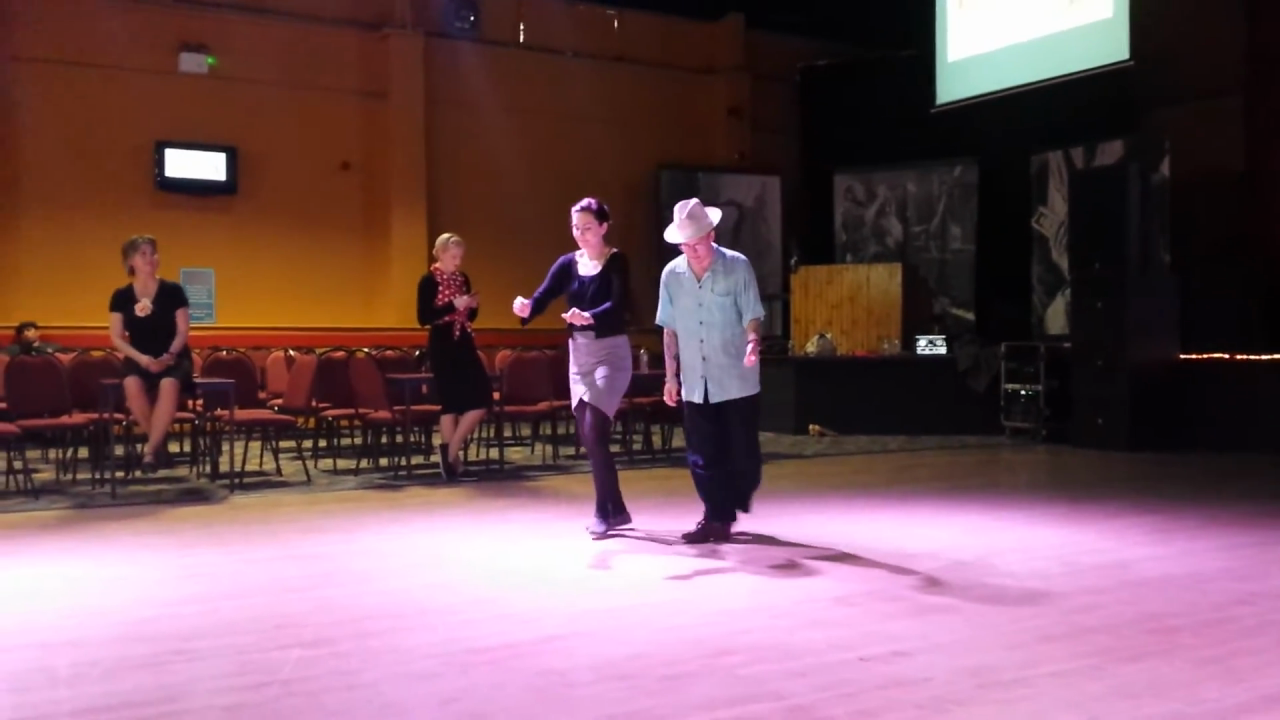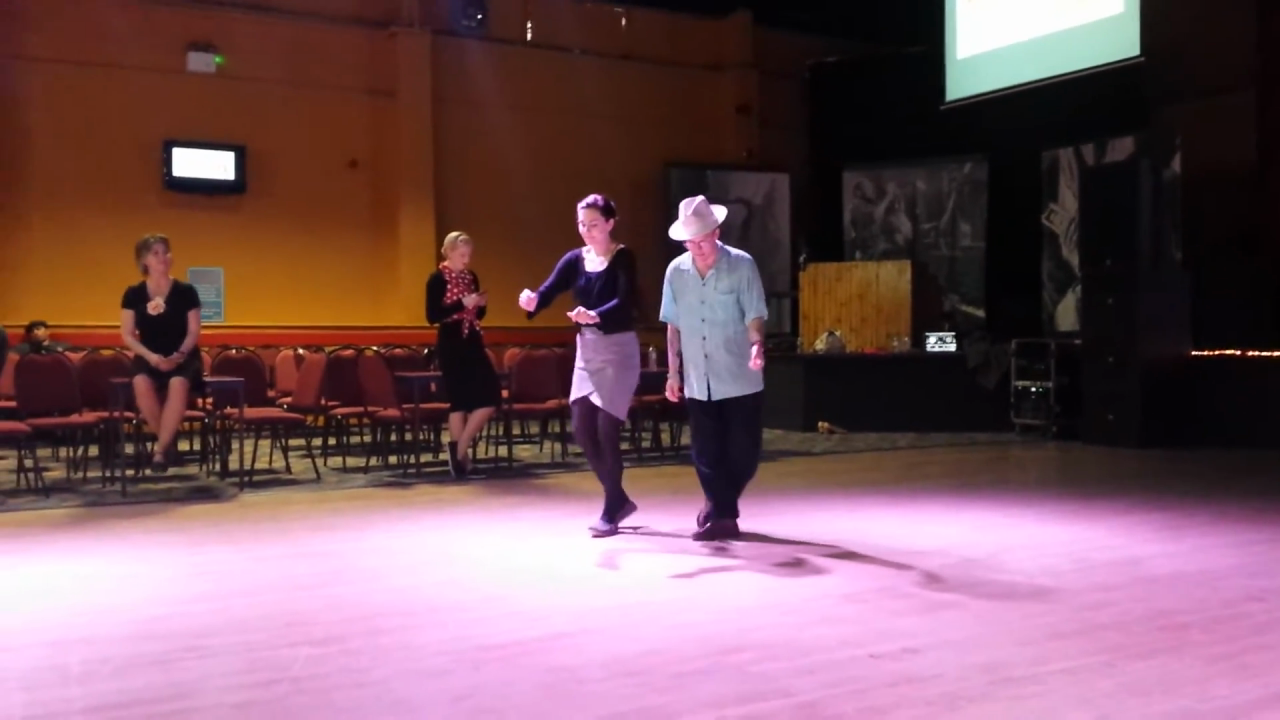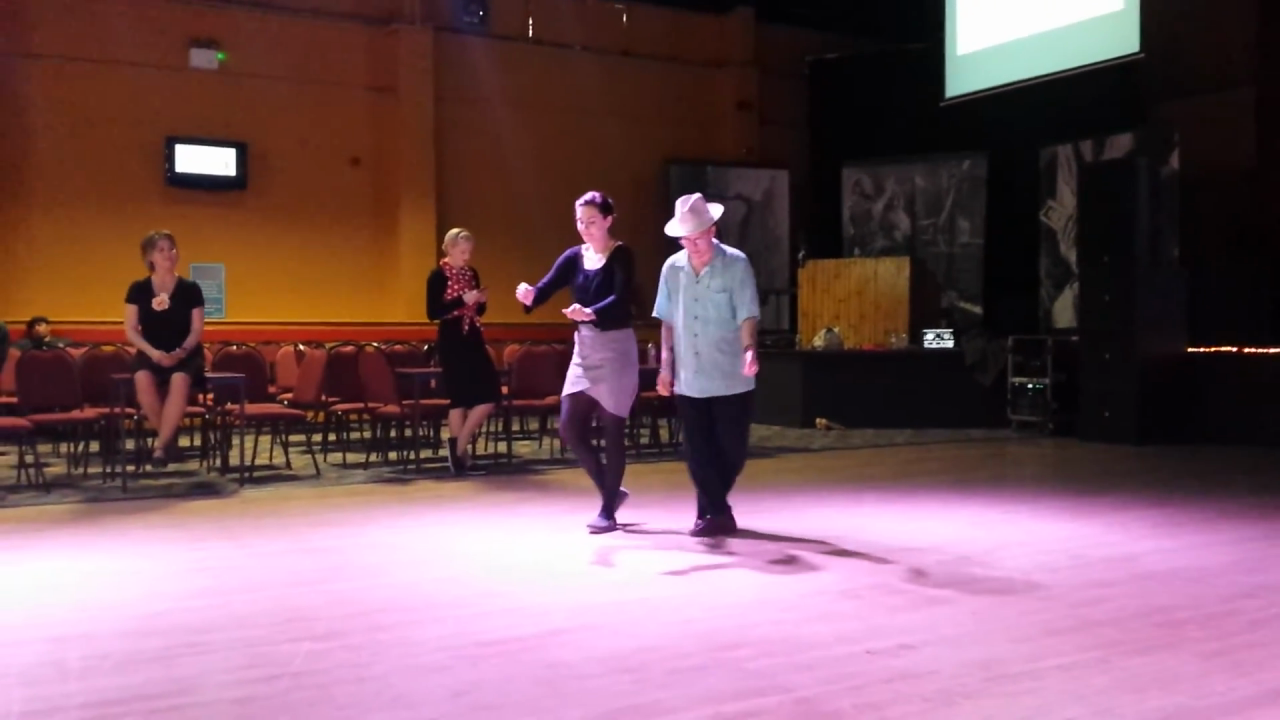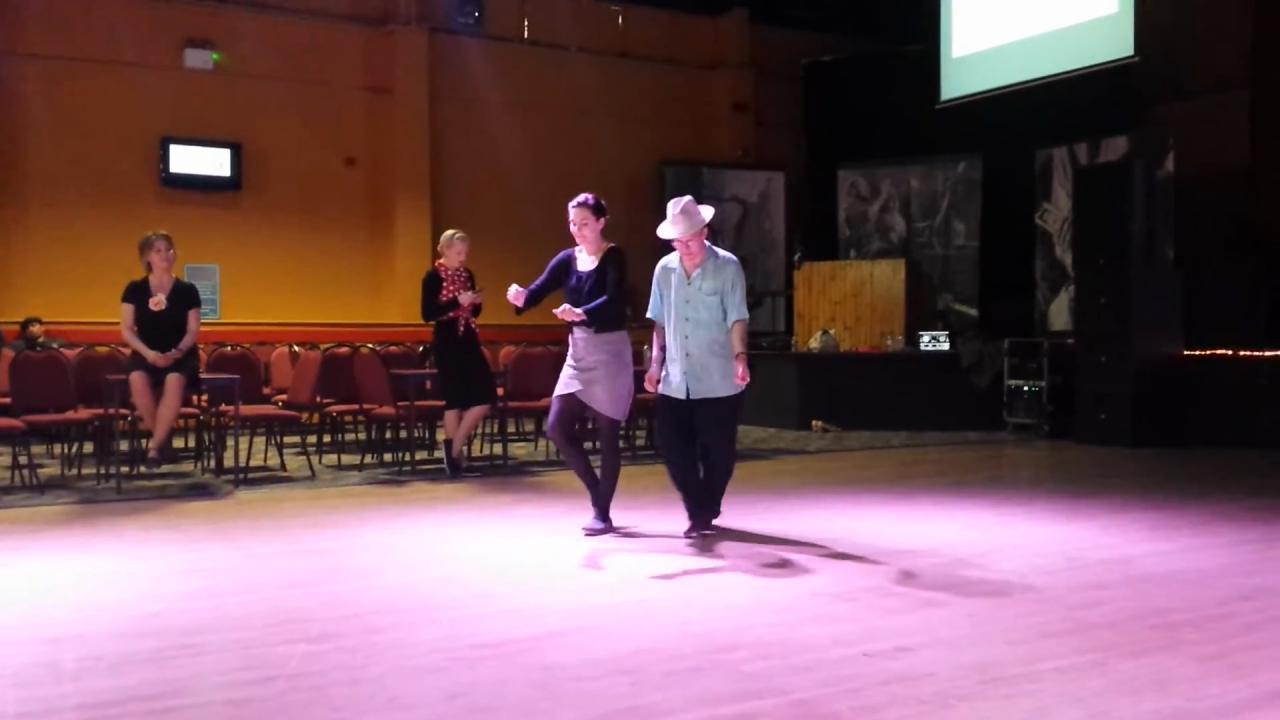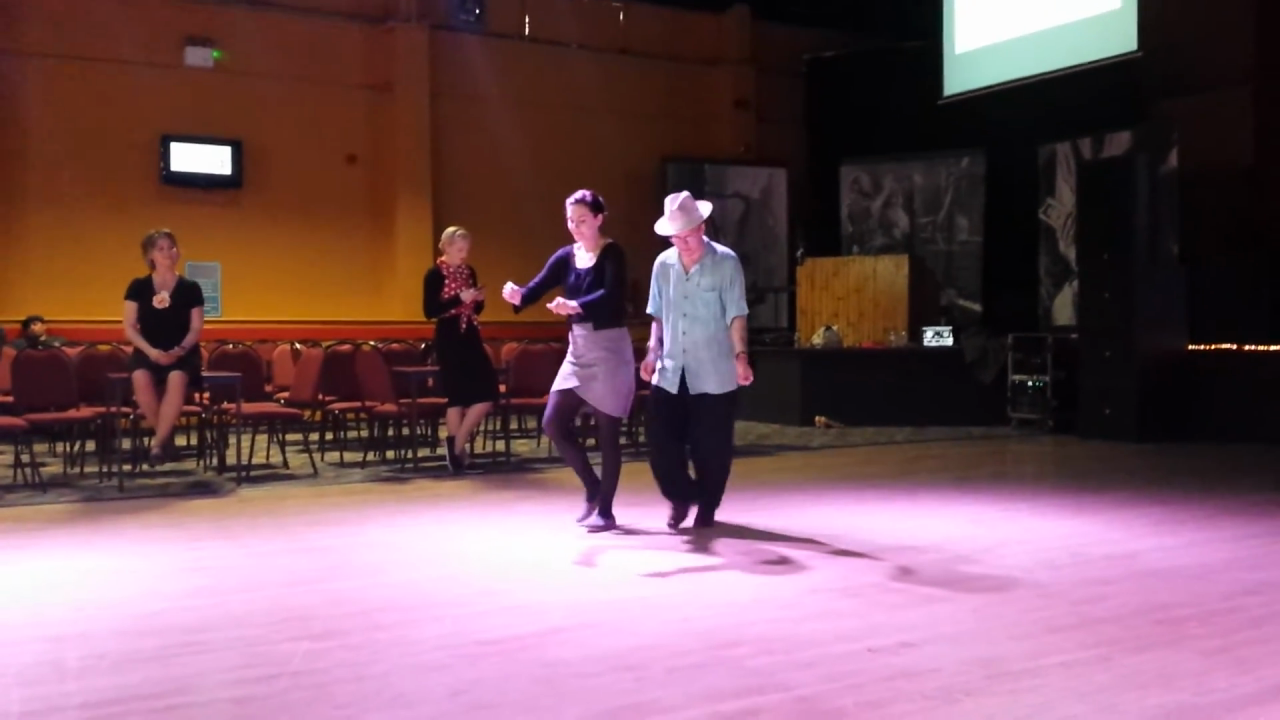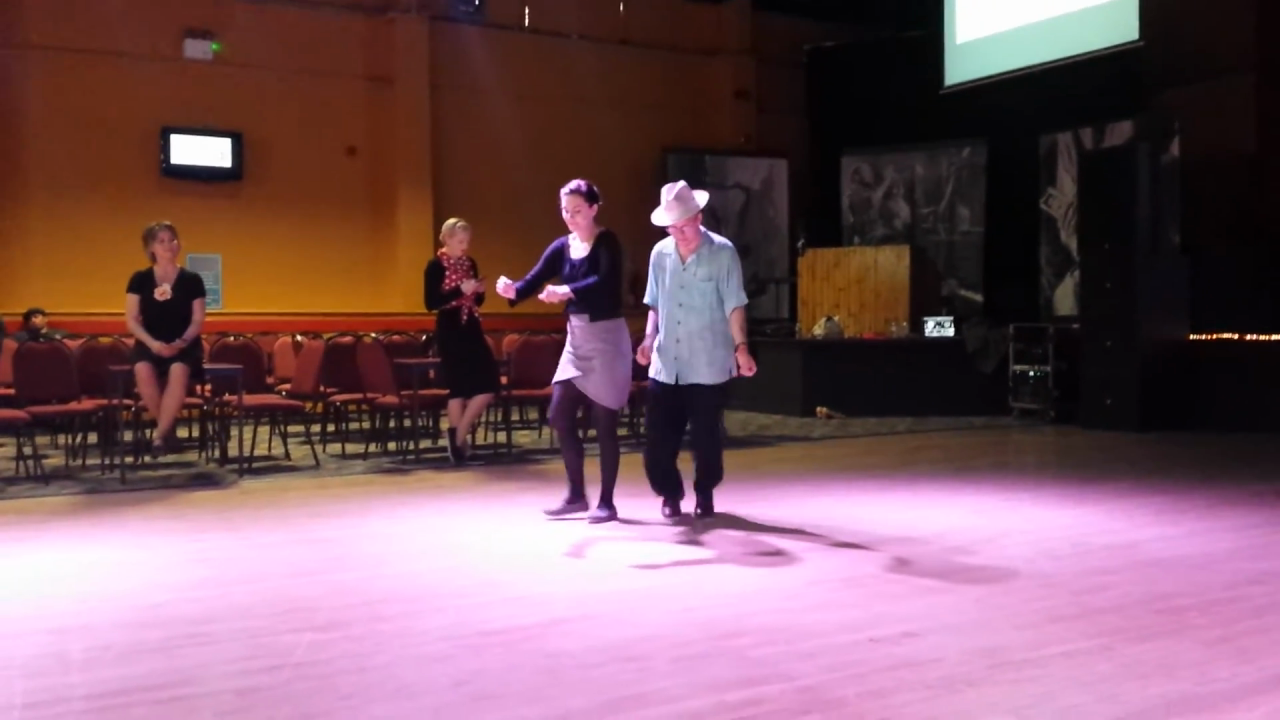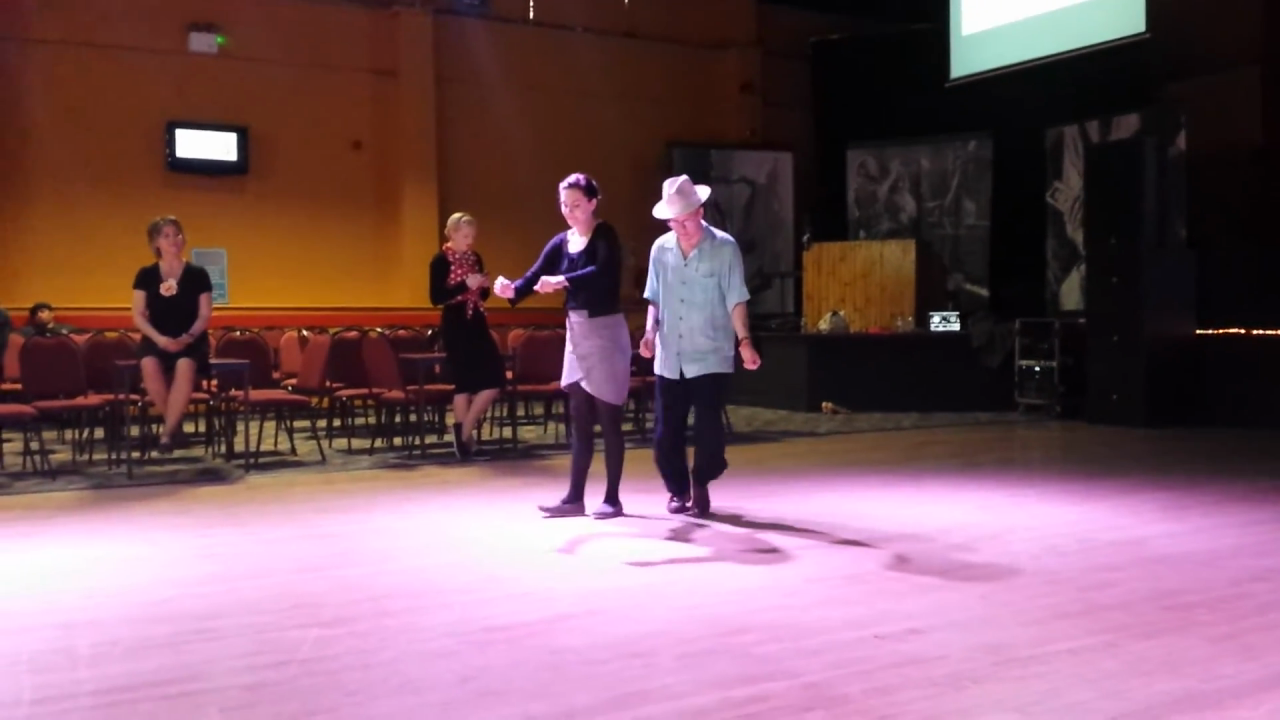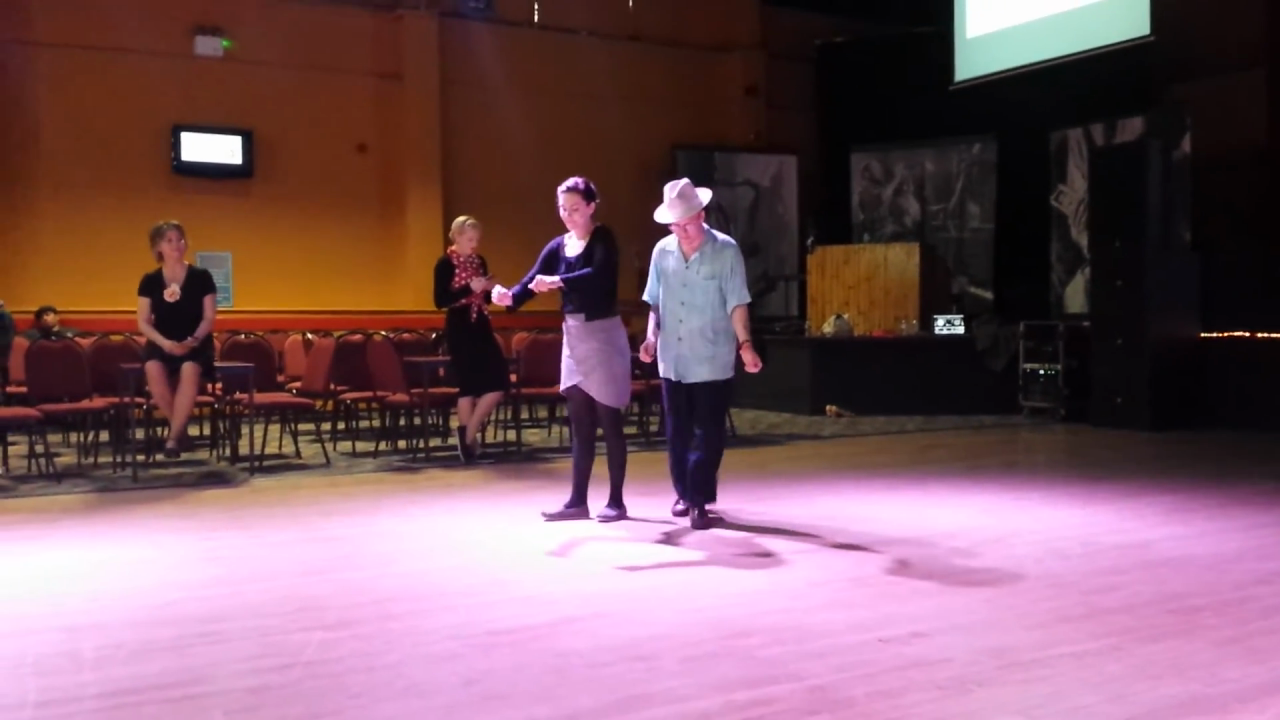
dt=0.1s
person 1, frame 1
left shoulder: (737, 267)
right shoulder: (671, 274)
left elbow: (752, 315)
right elbow: (670, 329)
left wrist: (752, 342)
right wrist: (671, 375)
left hip: (736, 378)
right hip: (695, 382)
left knee: (742, 451)
right knee: (703, 454)
left ankle: (731, 510)
right ankle: (716, 518)
person 1, frame 2
left shoulder: (742, 265)
right shoulder: (676, 271)
left elbow: (755, 315)
right elbow: (674, 325)
left wrist: (756, 345)
right wrist: (673, 370)
left hip: (739, 378)
right hip: (698, 380)
left knee: (743, 450)
right knee: (708, 453)
left ankle: (719, 507)
right ankle: (722, 517)
person 1, frame 3
left shoulder: (736, 264)
right shoulder: (672, 268)
left elbow: (747, 315)
right elbow: (667, 322)
left wrist: (749, 349)
right wrist: (665, 365)
left hip: (729, 376)
right hip: (688, 377)
left knee: (730, 447)
right knee: (699, 450)
left ankle: (713, 506)
right ankle: (717, 512)
person 1, frame 4
left shoulder: (727, 267)
right shoulder: (664, 269)
left elbow: (737, 319)
right elbow: (659, 321)
left wrist: (739, 357)
right wrist: (656, 361)
left hip: (718, 377)
right hip: (676, 378)
left knee: (718, 450)
right knee: (673, 446)
left ankle: (707, 510)
right ankle: (699, 505)
person 1, frame 5
left shoulder: (726, 262)
right shoulder: (663, 265)
left elbow: (736, 314)
left wrist: (740, 356)
right wrist: (653, 352)
left hip: (715, 373)
right hip: (671, 371)
left knee: (713, 446)
right knee: (661, 437)
left ankle: (707, 504)
right ankle: (681, 497)
person 1, frame 6
left shoulder: (722, 252)
right shoulder: (659, 254)
left elbow: (734, 305)
left wrist: (740, 347)
right wrist: (649, 338)
left hip: (709, 363)
right hip: (666, 363)
left knee: (706, 434)
right knee: (659, 435)
left ankle: (705, 493)
right ankle: (671, 494)
person 1, frame 7
left shoulder: (724, 247)
right shoulder: (660, 249)
left elbow: (736, 301)
left wrist: (744, 341)
right wrist: (650, 331)
left hip: (710, 356)
right hip: (669, 357)
left knee: (708, 426)
right knee: (667, 431)
left ankle: (701, 483)
right ankle: (679, 489)
person 1, frame 8
left shoulder: (726, 250)
right shoulder: (662, 252)
left elbow: (736, 303)
left wrist: (745, 344)
right wrist: (651, 336)
left hip: (712, 361)
right hip: (673, 360)
left knee: (707, 433)
right knee: (678, 432)
left ankle: (699, 500)
right ankle: (684, 493)
person 2, frame 1
left shoulder: (616, 261)
right shoulder: (567, 264)
left elbow: (618, 305)
right elbow: (543, 297)
left wrist: (589, 317)
right wrist: (526, 307)
left hip: (610, 351)
right hip: (579, 353)
left knee: (594, 431)
right knee: (589, 437)
left ankle: (603, 512)
right ankle: (617, 509)
person 2, frame 2
left shoulder: (623, 258)
right shoulder: (574, 259)
left elbow: (624, 302)
right elbow: (549, 291)
left wrist: (594, 316)
right wrist: (532, 301)
left hip: (618, 349)
right hip: (587, 351)
left knee: (608, 432)
right knee: (584, 432)
left ankle: (610, 514)
right ankle: (620, 501)
person 2, frame 3
left shoulder: (621, 255)
right shoulder: (574, 257)
left elbow: (621, 299)
right elbow: (547, 288)
left wrist: (590, 312)
right wrist: (529, 295)
left hip: (616, 346)
right hip: (584, 348)
left knee: (611, 431)
right knee: (569, 427)
left ankle: (607, 511)
right ankle: (611, 491)
person 2, frame 4
left shoulder: (614, 257)
right shoulder: (567, 259)
left elbow: (613, 300)
right elbow: (539, 290)
left wrist: (581, 313)
right wrist: (521, 298)
left hip: (610, 348)
right hip: (578, 350)
left knee: (607, 434)
right knee: (557, 428)
left ankle: (602, 513)
right ankle: (597, 492)
person 2, frame 5
left shoulder: (612, 253)
right shoulder: (566, 256)
left elbow: (611, 295)
right elbow: (538, 288)
left wrist: (575, 305)
right wrist: (518, 296)
left hip: (610, 345)
right hip: (578, 347)
left knee: (607, 431)
right knee: (554, 422)
left ankle: (605, 510)
right ankle: (593, 491)
person 2, frame 6
left shoulder: (607, 242)
right shoulder: (561, 247)
left elbow: (604, 282)
right elbow: (534, 281)
left wrist: (567, 292)
right wrist: (513, 290)
left hip: (607, 335)
right hip: (576, 337)
left knee: (604, 422)
right knee: (559, 416)
left ankle: (606, 502)
right ankle: (576, 494)
person 2, frame 7
left shoulder: (605, 234)
right shoulder: (561, 243)
left elbow: (602, 272)
right elbow: (534, 278)
left wrist: (562, 281)
right wrist: (511, 289)
left hip: (607, 331)
right hip: (576, 333)
left knee: (607, 418)
right knee: (580, 419)
left ankle: (612, 498)
right ankle: (575, 497)
person 2, frame 8
left shoulder: (602, 237)
right shoulder: (557, 247)
left elbow: (598, 276)
right elbow: (531, 282)
left wrist: (557, 282)
right wrist: (509, 296)
left hip: (604, 334)
right hip: (573, 336)
left knee: (609, 420)
right knee: (580, 422)
left ankle: (616, 501)
right ankle: (578, 500)
person 3, frame 1
left shoulder: (463, 279)
right shoulder: (429, 281)
right elbow: (424, 318)
left wrist: (473, 306)
right wrist: (452, 305)
left hip: (464, 343)
right hip: (443, 345)
left knee: (481, 399)
right knee: (451, 402)
left ankle: (450, 453)
right ankle: (451, 459)
person 3, frame 2
left shoulder: (471, 277)
right shoulder: (437, 279)
right elbow: (432, 316)
left wrist: (481, 305)
right wrist: (460, 303)
left hip: (473, 342)
right hip: (451, 344)
left knee: (490, 397)
right knee: (460, 400)
left ankle: (459, 451)
right ankle: (459, 457)
person 3, frame 3
left shoulder: (472, 273)
right shoulder: (438, 275)
right elbow: (433, 313)
left wrist: (481, 301)
right wrist: (461, 300)
left hip: (473, 338)
right hip: (452, 340)
left knee: (490, 393)
right knee: (460, 396)
left ankle: (459, 447)
right ankle: (459, 452)
person 3, frame 4
left shoulder: (467, 275)
right shoulder: (433, 277)
right elbow: (428, 314)
left wrist: (477, 302)
right wrist: (457, 301)
left hip: (468, 339)
right hip: (447, 341)
left knee: (485, 395)
right knee: (455, 398)
left ankle: (454, 449)
right ankle: (455, 454)
person 3, frame 5
left shoulder: (469, 272)
right shoulder: (435, 274)
right elbow: (430, 311)
left wrist: (479, 299)
right wrist: (459, 298)
left hip: (470, 336)
right hip: (449, 338)
left knee: (487, 392)
right knee: (457, 395)
left ankle: (457, 446)
right ankle: (457, 451)
person 3, frame 6
left shoulder: (470, 264)
right shoulder: (436, 266)
right elbow: (431, 303)
left wrist: (480, 291)
right wrist: (459, 290)
left hip: (471, 328)
right hip: (450, 330)
left knee: (489, 383)
right knee: (459, 386)
left ankle: (459, 437)
right ankle: (458, 442)
person 3, frame 7
left shoulder: (475, 258)
right shoulder: (441, 260)
right elbow: (436, 298)
left wrist: (485, 286)
right wrist: (464, 285)
left hip: (477, 322)
right hip: (455, 325)
left knee: (494, 378)
right knee: (464, 382)
left ankle: (465, 433)
right ankle: (464, 438)
person 3, frame 8
left shoulder: (479, 261)
right shoulder: (445, 264)
right elbow: (440, 301)
left wrist: (489, 289)
right wrist: (469, 288)
left hip: (481, 326)
right hip: (459, 328)
left knee: (498, 382)
right knee: (468, 385)
left ankle: (468, 435)
right ankle: (468, 441)
person 4, frame 1
left shoulder: (173, 291)
right shoulder: (121, 296)
left elbow: (183, 331)
right elbow: (117, 338)
left wrist: (169, 356)
right wrist: (141, 358)
left hip: (173, 358)
right hip: (139, 359)
left knee: (169, 385)
right knee: (132, 385)
left ankle: (151, 448)
right ankle: (158, 441)
person 4, frame 2
left shoulder: (185, 291)
right shoulder: (133, 294)
left elbow: (194, 331)
right elbow: (127, 335)
left wrist: (180, 355)
right wrist: (151, 357)
left hip: (182, 358)
right hip: (148, 357)
left knee: (178, 384)
right knee: (142, 384)
left ankle: (160, 448)
right ankle: (167, 440)
person 4, frame 3
left shoulder: (190, 289)
right shoulder: (138, 289)
left elbow: (197, 329)
right elbow: (130, 330)
left wrist: (182, 351)
right wrist: (153, 352)
left hip: (185, 354)
right hip: (151, 353)
left knee: (179, 381)
right knee: (143, 380)
left ankle: (161, 444)
right ankle: (168, 437)
person 4, frame 4
left shoulder: (187, 290)
right shoulder: (135, 289)
left elbow: (193, 331)
right elbow: (126, 330)
left wrist: (178, 352)
right wrist: (148, 353)
left hip: (180, 355)
right hip: (145, 354)
left knee: (174, 381)
right knee: (138, 380)
left ankle: (155, 445)
right ankle: (162, 437)
person 4, frame 5
left shoulder: (191, 288)
right shoulder: (138, 286)
left elbow: (196, 329)
right elbow: (129, 328)
left wrist: (181, 350)
right wrist: (151, 351)
left hip: (182, 353)
right hip: (148, 352)
left knee: (176, 379)
right knee: (141, 379)
left ankle: (158, 442)
right ankle: (165, 436)
person 4, frame 6
left shoulder: (192, 280)
right shoulder: (140, 279)
left elbow: (198, 321)
right elbow: (131, 320)
left wrist: (182, 342)
right wrist: (152, 344)
left hip: (184, 346)
right hip: (149, 345)
left knee: (178, 371)
right knee: (143, 371)
left ankle: (160, 434)
right ankle: (166, 428)
person 4, frame 7
left shoulder: (198, 274)
right shoulder: (146, 275)
left elbow: (205, 315)
right elbow: (138, 316)
left wrist: (189, 337)
right wrist: (159, 338)
left hip: (190, 340)
right hip: (156, 339)
left knee: (185, 366)
right knee: (149, 366)
left ankle: (167, 431)
right ankle: (173, 424)
person 4, frame 8
left shoulder: (201, 277)
right shoulder: (149, 281)
left elbow: (209, 317)
right elbow: (143, 322)
left wrist: (194, 339)
right wrist: (164, 342)
left hip: (195, 344)
right hip: (162, 344)
left knee: (189, 370)
right knee: (153, 370)
left ankle: (174, 436)
right ankle: (179, 428)
